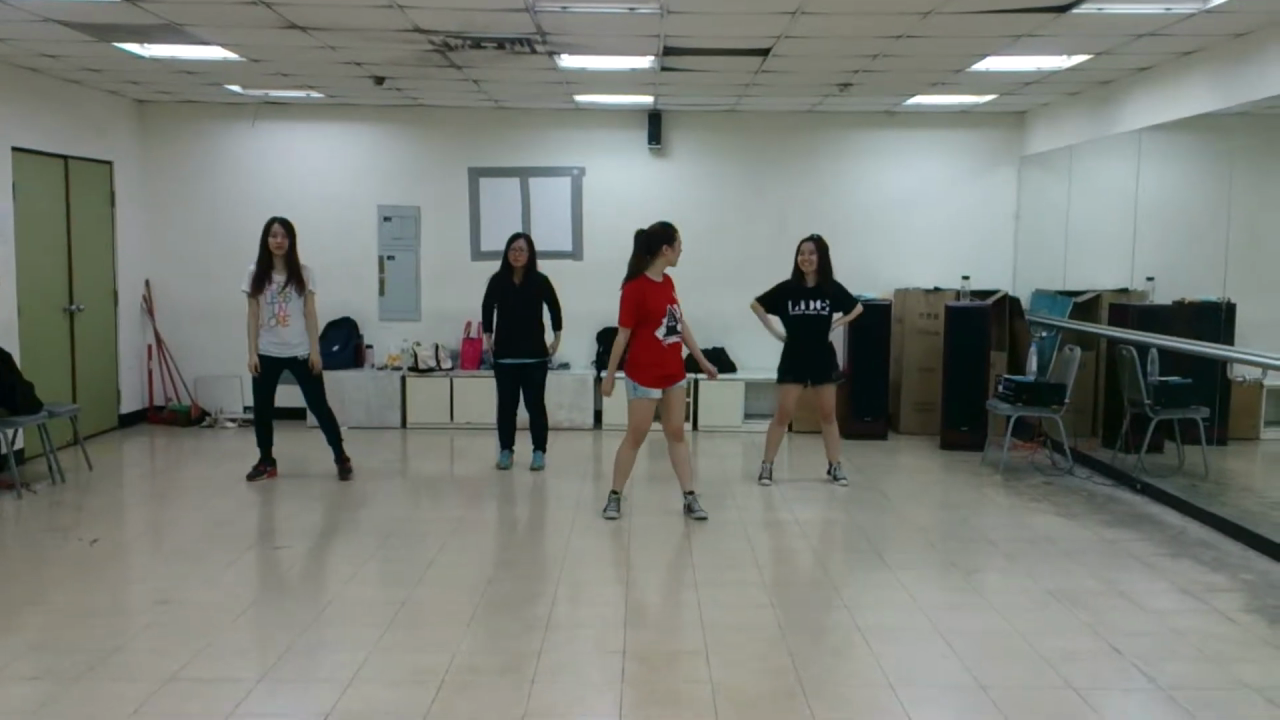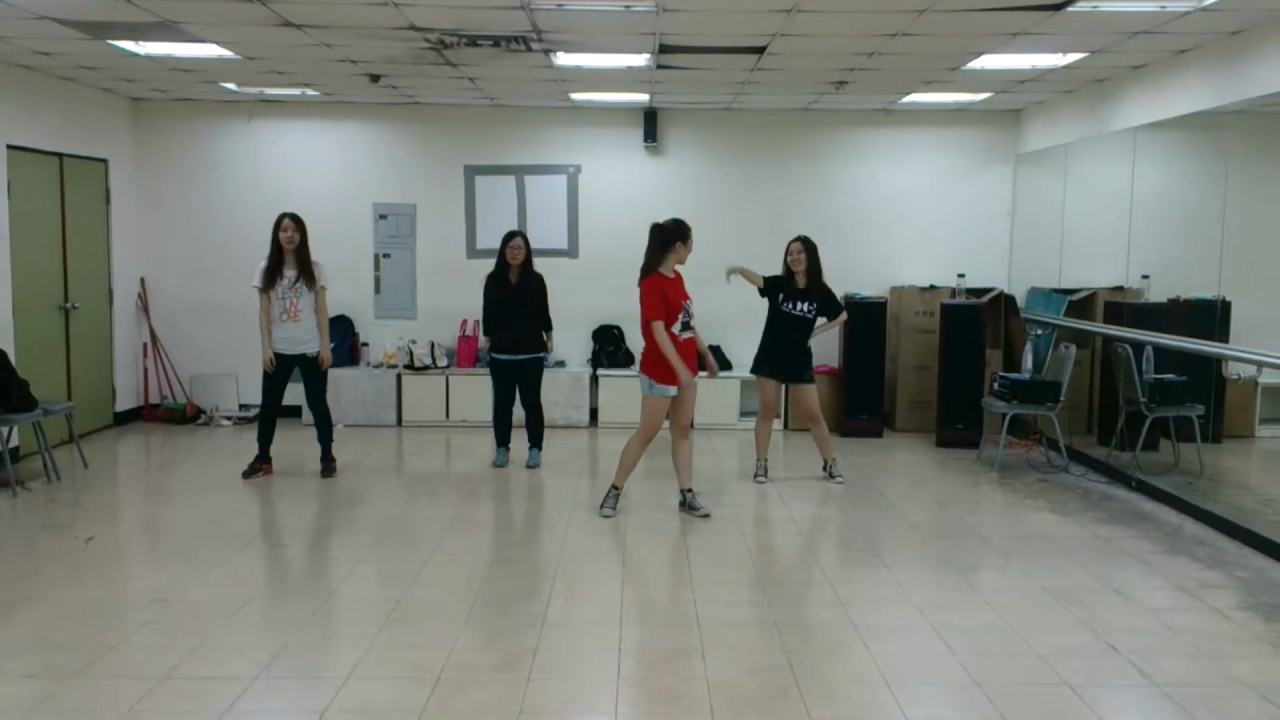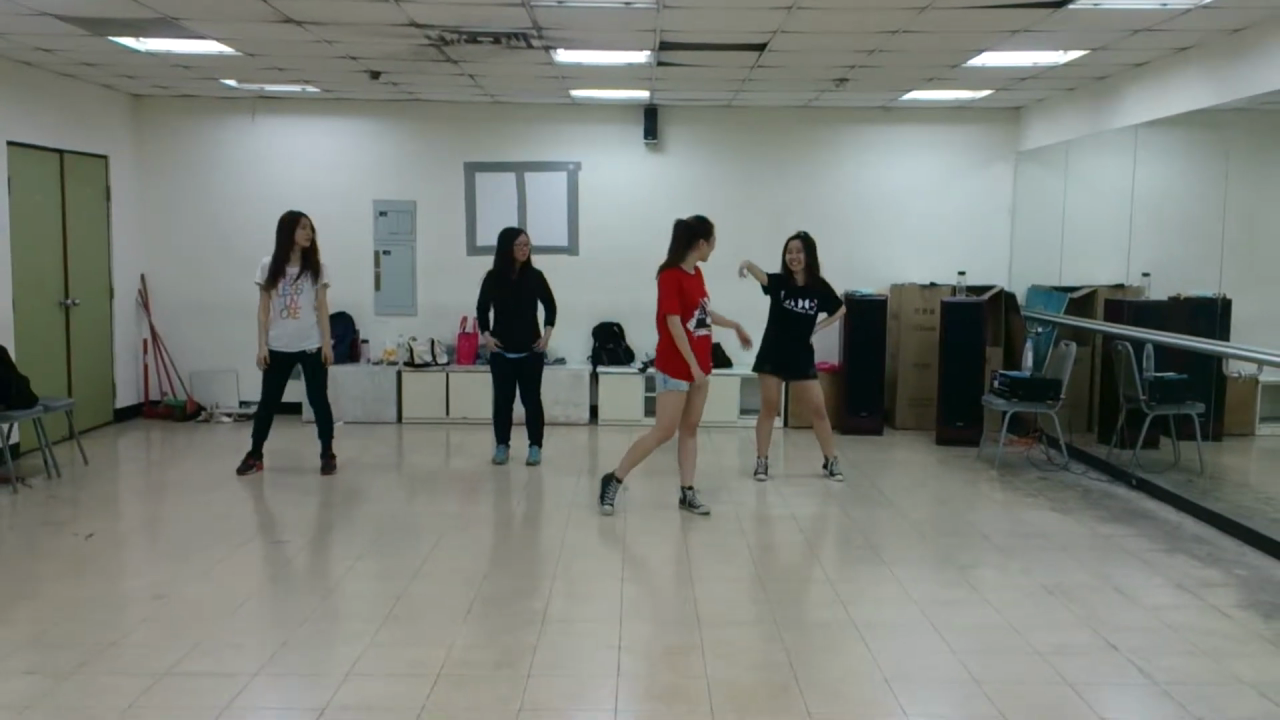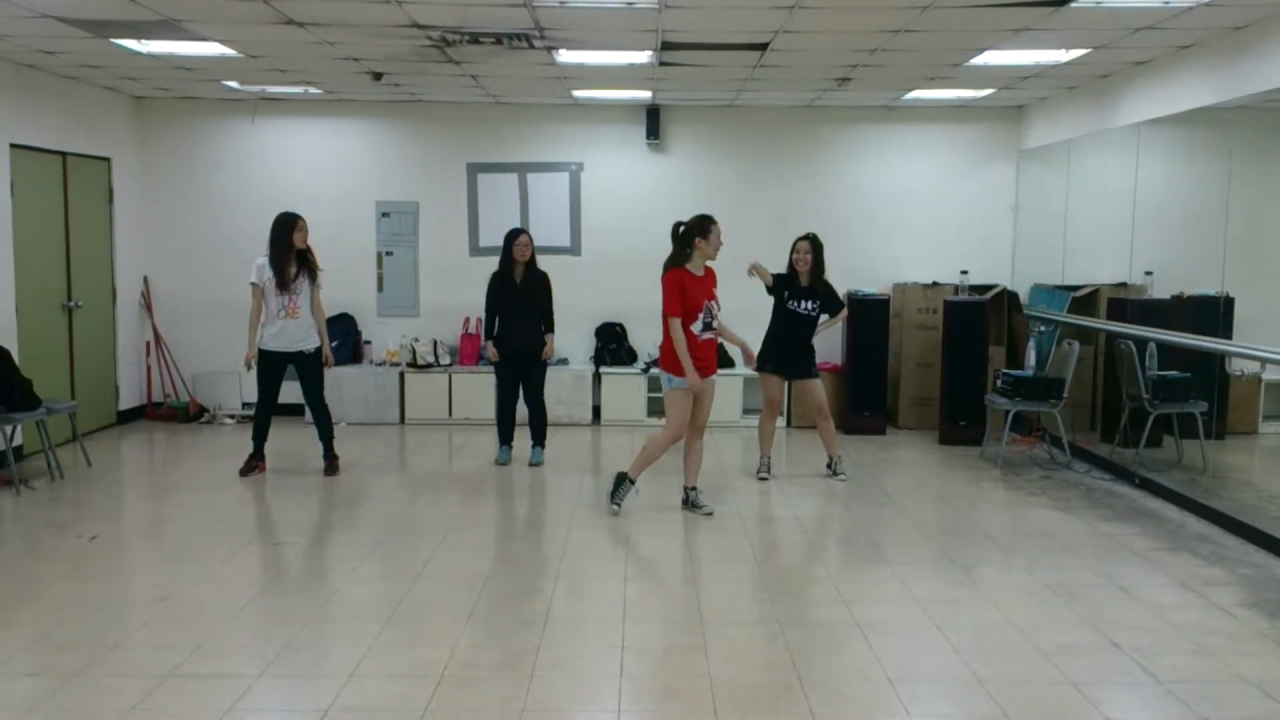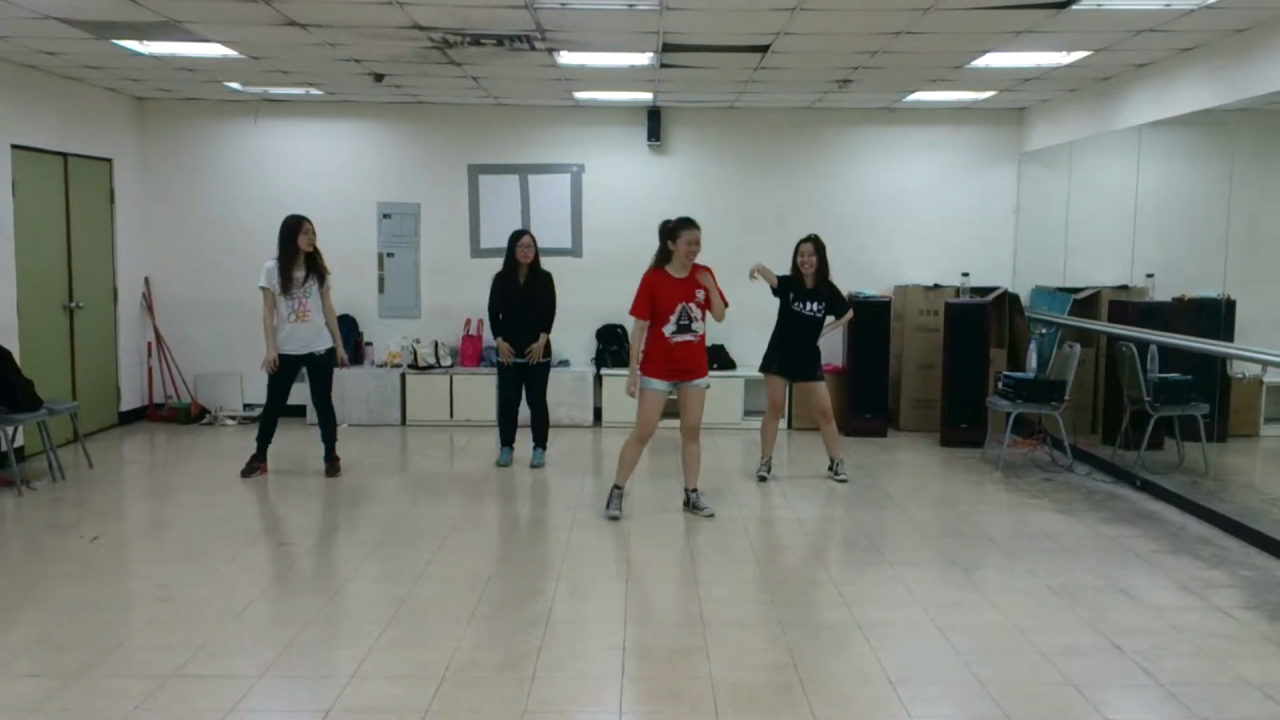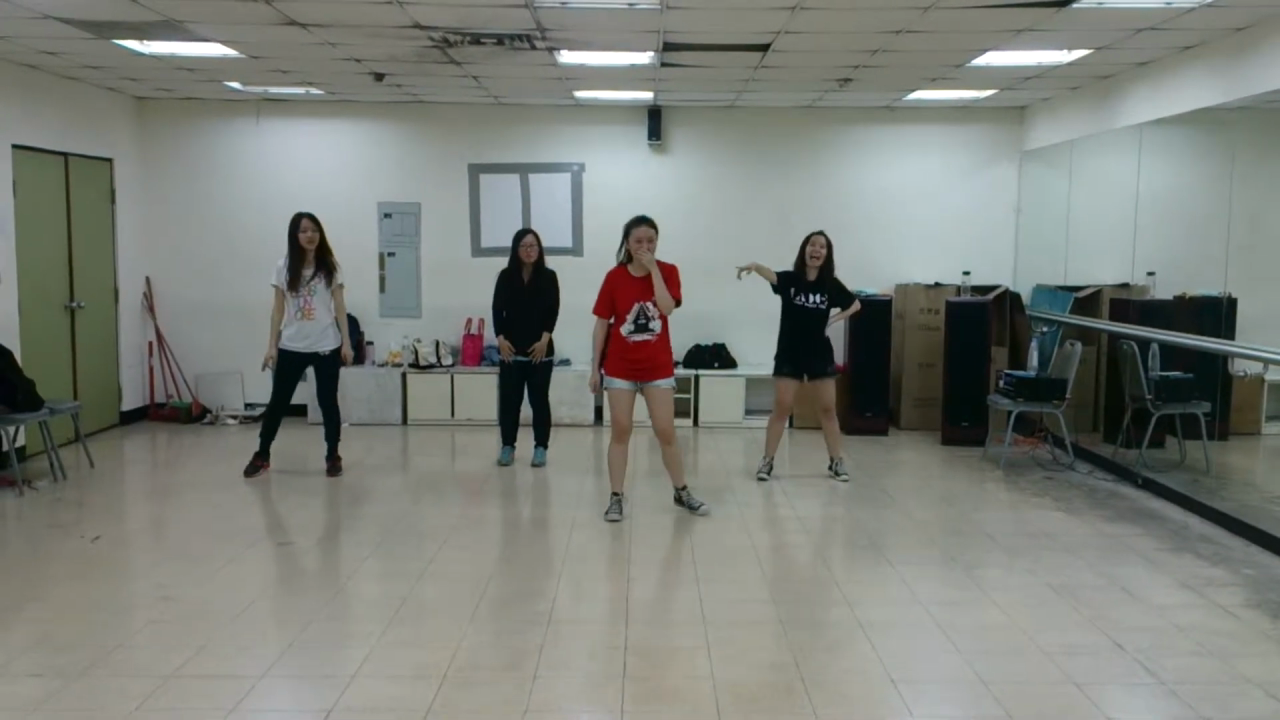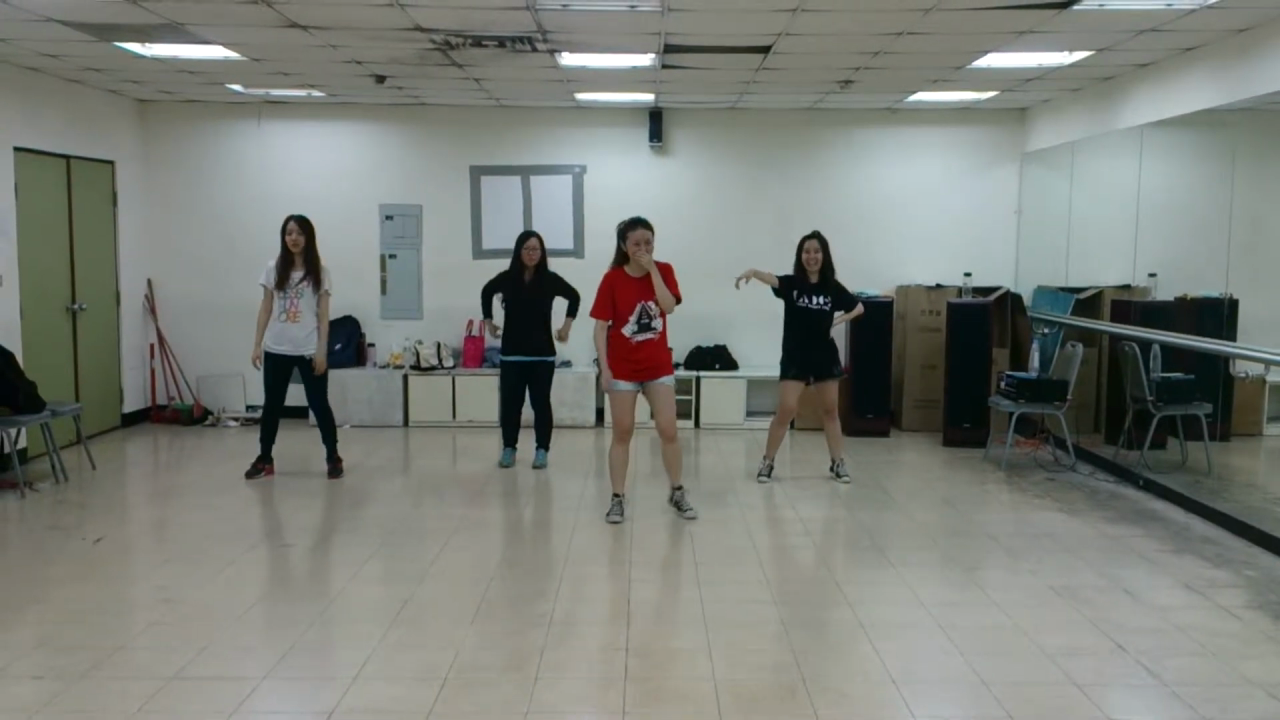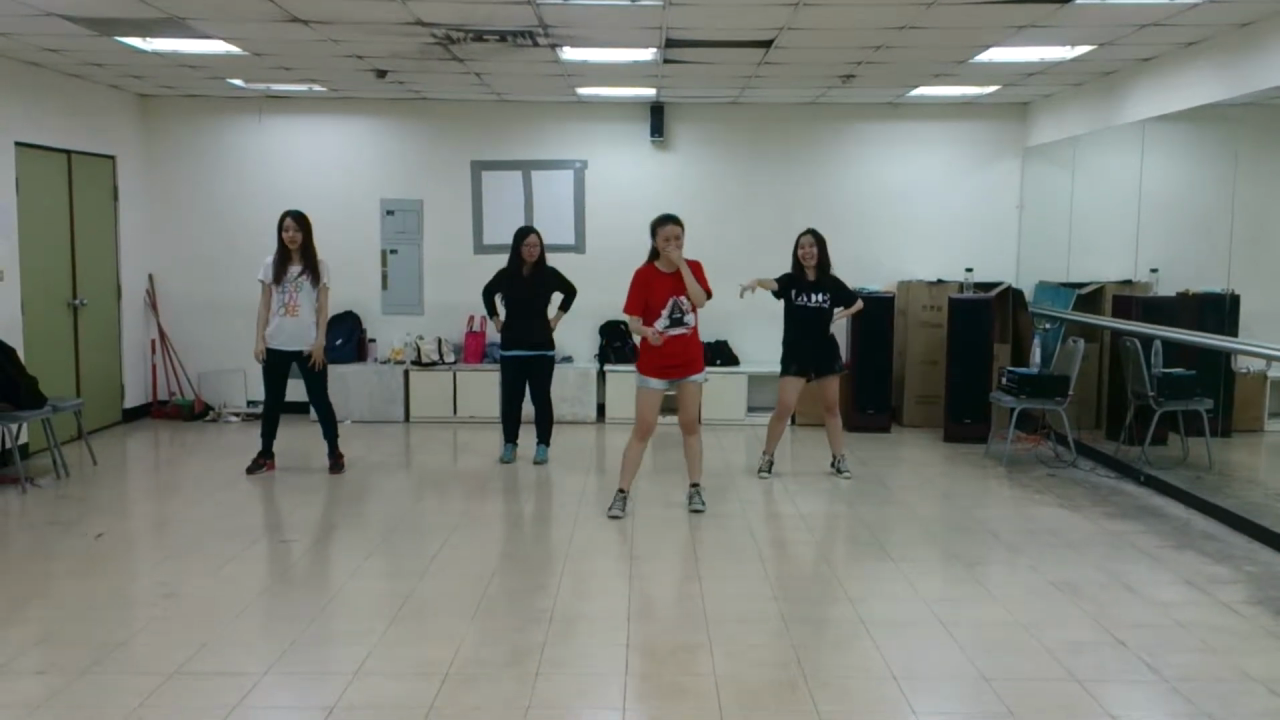
dt=0.4s
person 1, frame 1
left shoulder: (668, 282)
right shoulder: (636, 287)
right elbow: (623, 333)
left wrist: (701, 359)
right wrist: (610, 373)
left hip: (674, 372)
right hip: (645, 375)
left knee: (676, 434)
right knee: (636, 435)
left ankle: (689, 497)
right ankle: (615, 496)
person 1, frame 2
left shoulder: (677, 277)
right shoulder: (652, 282)
right elbow: (658, 331)
left wrist: (706, 353)
right wrist: (681, 368)
left hip: (685, 369)
right hip: (660, 371)
left knee: (682, 431)
right knee: (646, 433)
left ankle: (687, 494)
right ankle: (614, 491)
person 1, frame 3
left shoulder: (696, 273)
right shoulder: (670, 276)
right elbow: (674, 324)
left wrist: (736, 327)
right wrist: (693, 364)
left hip: (698, 365)
right hip: (675, 366)
left knee: (689, 429)
right knee: (663, 431)
left ankle: (687, 492)
right ankle: (613, 480)
person 1, frame 4
left shoulder: (710, 275)
right shoulder: (674, 277)
right elbow: (674, 326)
left wrist: (740, 344)
right wrist: (688, 369)
left hip: (707, 365)
right hip: (679, 366)
left knee: (698, 430)
right knee: (676, 430)
left ankle: (691, 493)
right ankle: (627, 480)
person 1, frame 5
left shoulder: (705, 275)
right shoulder: (653, 278)
left elbow: (720, 314)
right elbow: (639, 326)
left wrist: (709, 286)
right wrist: (633, 369)
left hip: (694, 368)
right hip: (657, 369)
left knee: (691, 432)
right knee: (643, 432)
left ankle: (692, 495)
right ankle: (617, 492)
person 1, frame 6
left shoulder: (668, 272)
right shoulder: (614, 277)
left elbow: (667, 307)
right elbow: (601, 324)
left wrist: (652, 269)
right wrist: (595, 367)
left hip: (658, 367)
right hip: (620, 368)
left knee: (666, 432)
right knee: (620, 432)
left ankle: (682, 491)
right ankle: (616, 497)
person 1, frame 7
left shoulder: (664, 271)
right shoulder: (613, 279)
left elbow: (669, 306)
right elbow: (600, 327)
left wrist: (651, 268)
right wrist: (604, 367)
left hip: (659, 366)
right hip: (623, 368)
left knee: (668, 431)
right knee: (622, 433)
left ankle: (677, 492)
right ankle: (617, 498)
person 1, frame 8
left shoulder: (694, 268)
right shoulder: (643, 275)
left elbow: (700, 301)
right elbow: (634, 322)
left wrist: (682, 264)
right wrist: (647, 331)
left hip: (690, 362)
right hip: (654, 365)
left knee: (690, 426)
right knee: (643, 429)
left ankle: (694, 489)
right ankle: (622, 494)
person 2, frame 1
left shoulder: (303, 273)
right shoulder: (256, 273)
left elbow: (310, 314)
right elbow: (253, 315)
left wrist: (315, 349)
right wrist: (252, 352)
left hip: (301, 352)
right hip: (267, 353)
left knee: (318, 405)
right knee: (262, 408)
left ankle: (341, 459)
right ankle: (266, 461)
person 2, frame 2
left shoulder: (314, 268)
right shoulder: (267, 269)
left elbow: (321, 310)
right elbow: (264, 312)
left wrist: (325, 346)
right wrist: (266, 348)
left hip: (311, 349)
right hip: (279, 349)
left knee: (317, 403)
right knee: (269, 404)
left ankle: (327, 458)
right ankle: (263, 459)
person 2, frame 3
left shoulder: (316, 266)
right shoulder: (269, 266)
left elbow: (322, 307)
right elbow: (264, 308)
left wrist: (327, 342)
right wrist: (262, 345)
left hip: (311, 346)
right hip: (279, 347)
left knee: (319, 400)
right knee: (268, 401)
left ankle: (328, 454)
right ankle: (255, 455)
person 2, frame 4
left shoulder: (309, 266)
right shoulder: (263, 266)
left elbow: (317, 307)
right elbow: (256, 308)
left wrist: (326, 343)
right wrist: (251, 345)
left hip: (307, 346)
right hip: (271, 347)
left knee: (316, 401)
right knee: (265, 402)
left ankle: (330, 455)
right ankle: (257, 456)
person 2, frame 5
left shoulder: (319, 269)
right shoulder: (273, 269)
left elbow: (328, 308)
right elbow: (268, 312)
left wrist: (339, 345)
right wrist: (270, 348)
left hip: (320, 348)
right hip: (286, 349)
left knee: (323, 402)
right knee: (274, 404)
left ankle: (331, 457)
right ankle: (259, 458)
person 2, frame 6
left shoulder: (330, 267)
right shoulder: (284, 267)
left elbow: (339, 307)
right elbow: (278, 309)
left wrist: (346, 342)
right wrist: (272, 345)
left hip: (326, 347)
right hip: (291, 347)
left knee: (328, 402)
right knee: (278, 401)
left ankle: (333, 457)
right ankle: (262, 455)
person 2, frame 7
left shoulder: (319, 272)
right shoulder: (273, 269)
left elbow: (323, 315)
right elbow: (265, 309)
left wrist: (322, 350)
right wrist: (257, 344)
left hip: (309, 350)
right hip: (276, 350)
left knee: (319, 404)
right knee: (272, 404)
left ankle: (333, 458)
right ankle: (265, 459)
person 2, frame 8
left shoulder: (317, 266)
right shoulder: (271, 265)
left elbow: (323, 308)
right elbow: (264, 305)
left wrist: (319, 342)
right wrist: (260, 339)
left hip: (308, 345)
right hip: (276, 346)
left knee: (319, 399)
right knee: (272, 400)
left ankle: (334, 454)
right ankle: (266, 455)
person 3, frame 1
left shoulder: (831, 288)
right shoulder: (787, 288)
left elbow: (857, 308)
right elbow: (757, 305)
left wrist: (835, 325)
right wrist: (774, 330)
left hip: (824, 360)
right hip: (793, 361)
left knee: (828, 415)
right knee: (783, 415)
left ankle: (835, 466)
right ankle: (767, 466)
person 3, frame 2
left shoulder: (820, 291)
right shoulder: (778, 284)
left elbow: (841, 316)
right elbow: (756, 279)
left wrist: (816, 332)
right wrist: (739, 270)
left hip: (800, 361)
right hip: (770, 358)
left knee: (814, 415)
right knee: (767, 411)
left ankle: (830, 463)
right ankle: (761, 463)
person 3, frame 3
left shoulder: (819, 287)
right shoulder: (779, 282)
left elbow: (840, 310)
right elbow: (762, 277)
left wrist: (818, 327)
right wrist: (748, 266)
left hip: (802, 357)
right hip: (773, 355)
left knee: (818, 410)
right knee: (769, 408)
left ankle: (831, 461)
right ankle: (761, 461)
person 3, frame 4
left shoulder: (822, 289)
right shoulder: (783, 282)
left elbow: (842, 312)
right elbow: (767, 278)
left wrist: (820, 328)
right wrist: (755, 267)
left hip: (803, 356)
right hip: (774, 355)
left knee: (821, 409)
right knee: (771, 407)
left ankle: (834, 460)
right ankle: (764, 461)
person 3, frame 5
left shoulder: (828, 290)
right shoulder: (789, 284)
left elbow: (848, 313)
right elbow: (772, 279)
left wrist: (826, 330)
right wrist: (759, 268)
left hip: (808, 358)
right hip: (780, 356)
left knee: (825, 411)
right knee: (774, 408)
left ankle: (836, 462)
right ankle: (765, 461)
person 3, frame 6
left shoulder: (831, 284)
right shoulder: (790, 279)
left elbow: (855, 305)
right elbow: (770, 275)
left wrist: (833, 319)
right wrist: (754, 266)
left hip: (820, 354)
right hip: (789, 354)
left knee: (828, 409)
right knee: (781, 409)
left ankle: (836, 462)
right ankle: (767, 460)
person 3, frame 7
left shoulder: (832, 287)
right shoulder: (792, 283)
left elbow: (858, 308)
right elbow: (772, 280)
left wrist: (837, 321)
right wrist: (753, 273)
left hip: (825, 356)
right hip: (795, 357)
left knee: (831, 411)
right knee: (785, 412)
left ankle: (837, 463)
right ankle: (767, 462)
person 3, frame 8
left shoulder: (831, 283)
right shoulder: (790, 280)
left elbow: (858, 303)
right elbow: (773, 285)
left wrist: (837, 317)
right wrist: (756, 282)
left hip: (825, 352)
right hip: (795, 354)
left knee: (831, 407)
right knee: (783, 408)
left ankle: (839, 459)
right ankle: (767, 457)
person 4, frame 1
left shoulder: (539, 281)
right shoulder: (497, 281)
left elbow: (554, 308)
right elbow: (487, 308)
left wrist: (557, 338)
right wrist: (487, 335)
left hip: (535, 354)
right hip: (504, 354)
left knee: (535, 403)
right knee: (506, 404)
left ankle: (539, 451)
right ankle: (506, 451)
person 4, frame 2
left shoulder: (535, 279)
right shoulder: (494, 279)
left elbow: (543, 311)
right elbow: (488, 311)
left wrist: (549, 338)
right wrist: (487, 338)
left hip: (531, 351)
right hip: (501, 352)
left knee: (531, 401)
right knee: (502, 401)
left ankle: (535, 449)
right ankle: (502, 449)
person 4, frame 3
left shoulder: (535, 276)
right shoulder: (493, 277)
left elbow: (550, 305)
right elbow: (482, 308)
left wrist: (547, 333)
right wrist: (486, 334)
left hip: (531, 348)
right hip: (501, 349)
left knee: (531, 398)
right knee: (503, 398)
left ankle: (535, 446)
right ankle: (502, 445)
person 4, frame 4
left shoulder: (540, 277)
right shoulder: (498, 278)
left elbow: (547, 312)
right elbow: (491, 313)
left wrist: (549, 340)
right wrist: (489, 343)
left hip: (535, 349)
right hip: (505, 349)
left knee: (534, 399)
right knee: (506, 399)
left ankle: (538, 447)
right ankle: (505, 446)
person 4, frame 5
left shoulder: (544, 278)
right shoulder: (502, 279)
left elbow: (549, 312)
right elbow: (493, 312)
left wrist: (542, 341)
right wrist: (499, 341)
left hip: (537, 350)
right hip: (509, 350)
left knee: (537, 400)
right knee: (508, 400)
left ankle: (539, 448)
right ankle: (506, 447)
person 4, frame 6
left shoulder: (548, 277)
right shoulder: (506, 276)
left elbow: (553, 311)
right elbow: (497, 309)
left wrist: (545, 340)
right wrist: (500, 339)
left hip: (540, 349)
right hip: (511, 349)
left knee: (539, 400)
right knee: (509, 399)
left ankle: (541, 448)
right ankle: (507, 447)
person 4, frame 7
left shoulder: (550, 279)
right shoulder: (507, 278)
left elbow: (574, 297)
right elbow: (486, 292)
left wrist: (566, 326)
right wrist: (489, 321)
left hip: (542, 352)
right hip: (512, 351)
left knee: (541, 402)
right knee: (510, 401)
left ankle: (542, 450)
right ankle: (509, 448)
person 4, frame 8
left shoulder: (548, 274)
right shoulder: (506, 275)
left elbow: (570, 292)
right elbow: (487, 293)
left wrist: (556, 318)
right wrist: (495, 319)
left hip: (542, 347)
right hip: (511, 347)
left knee: (541, 397)
right knee: (511, 397)
left ankle: (543, 445)
right ankle: (509, 444)
